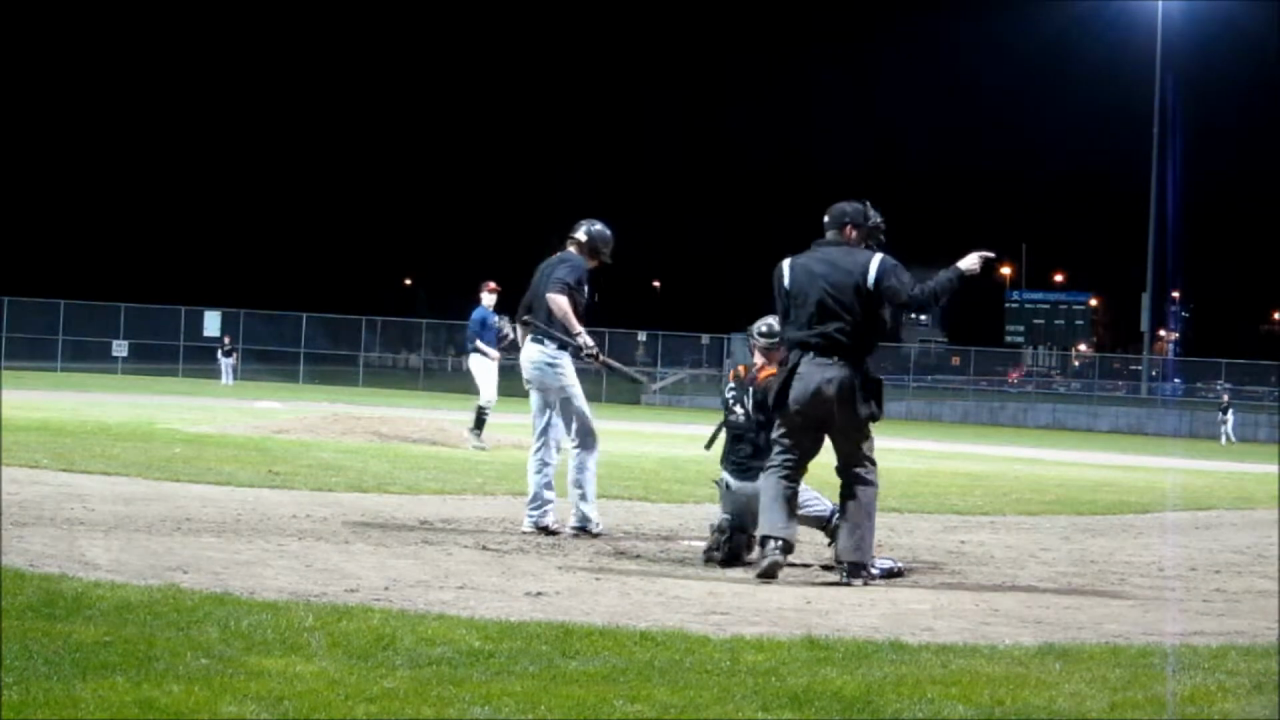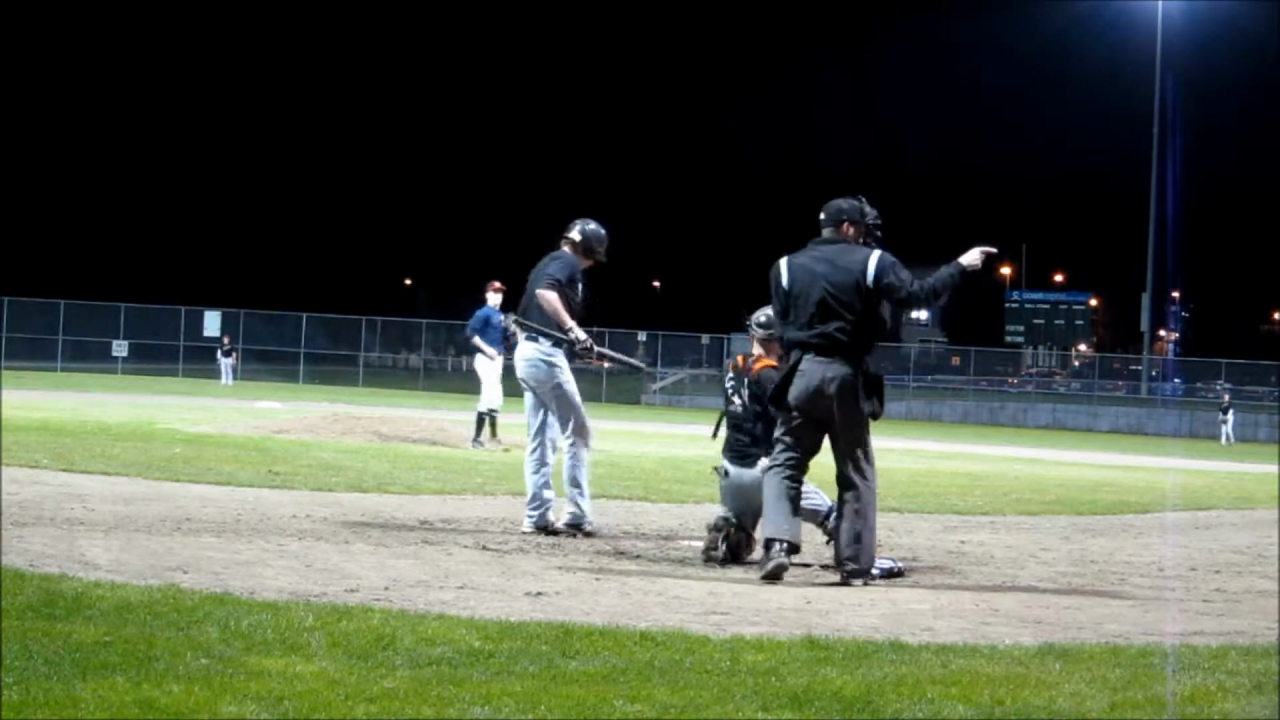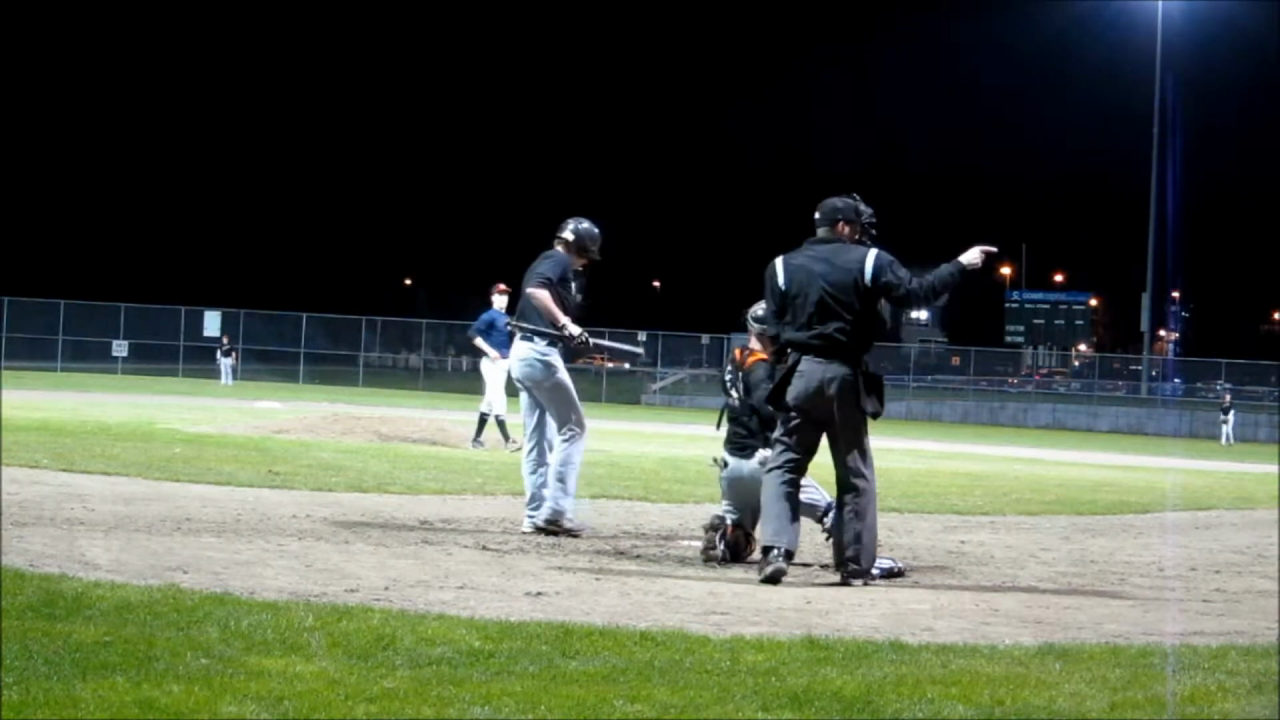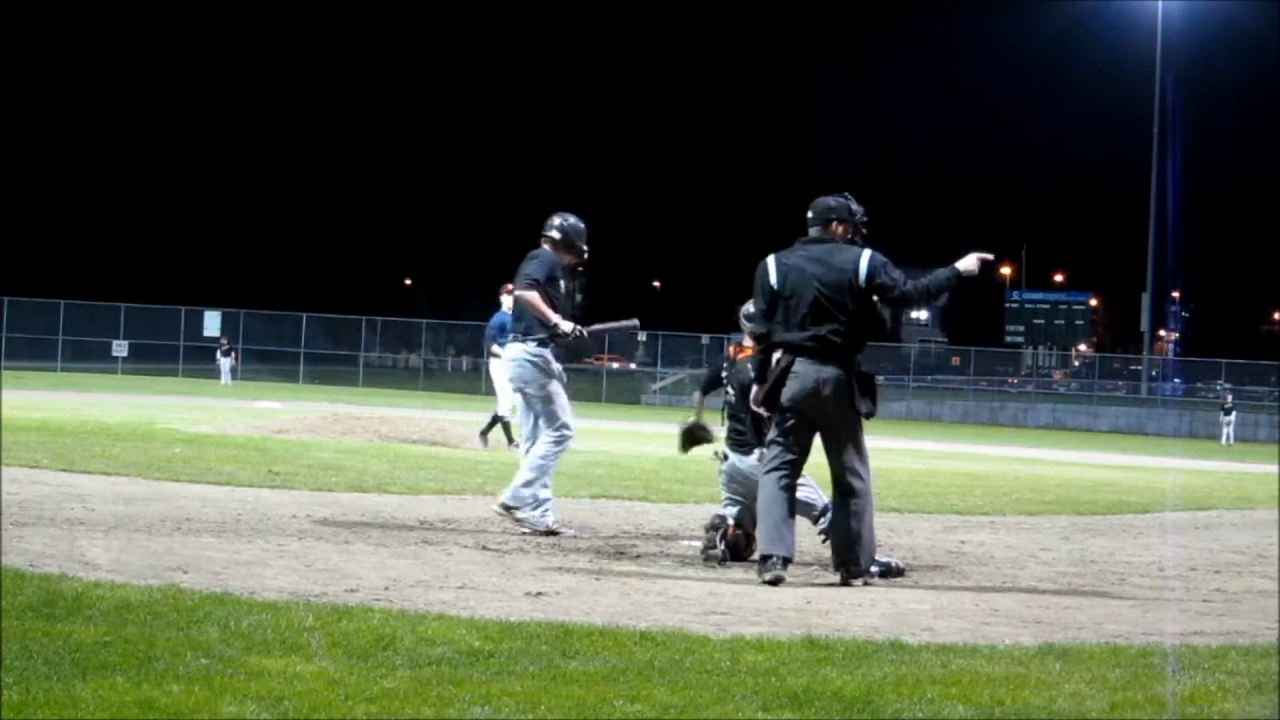
dt=0.1s
person 1, frame 1
left shoulder: (790, 267)
right shoulder: (874, 265)
left elbow: (788, 328)
right elbow: (915, 300)
right wrist: (958, 271)
left hip: (802, 375)
right hip: (847, 378)
left knee: (782, 464)
right knee: (858, 474)
left ankle: (774, 541)
right ankle: (854, 564)
person 1, frame 2
left shoulder: (786, 266)
right shoulder: (873, 261)
left elbow: (784, 328)
right elbow: (915, 295)
right wrist: (960, 266)
left hip: (802, 373)
right hip: (848, 377)
left knee: (785, 463)
right knee: (856, 474)
left ankle: (777, 543)
right ankle: (855, 563)
person 1, frame 3
left shoulder: (782, 266)
right shoulder: (870, 261)
left elbow: (775, 331)
right elbow: (915, 293)
left wrist: (777, 382)
right wrist: (961, 265)
left hip: (800, 375)
right hip: (846, 377)
left knee: (783, 468)
right knee: (856, 475)
left ankle: (775, 552)
right ankle: (857, 565)
person 1, frame 4
left shoulder: (774, 265)
right shoulder: (864, 261)
left elbow: (765, 332)
right elbow: (910, 295)
left wrist: (760, 381)
right wrist: (957, 271)
left hip: (793, 376)
right hip: (840, 378)
left knee: (779, 469)
right knee: (851, 476)
left ankle: (772, 557)
right ankle: (855, 565)
person 2, frame 1
left shoulder: (549, 264)
right shoulder: (573, 264)
left elbow: (524, 314)
right elbow: (554, 296)
right wrist: (579, 333)
left hip: (532, 354)
right hip: (551, 355)
left knee: (544, 439)
right knee: (583, 435)
left ankle: (538, 515)
right ankle: (584, 518)
person 2, frame 2
left shoulder: (545, 263)
right shoulder: (566, 261)
left elbow: (522, 315)
right elbow: (544, 292)
right wrist: (572, 328)
left hip: (527, 353)
right hip: (546, 353)
left knee: (540, 439)
right knee: (577, 432)
left ankle: (537, 516)
right ankle: (577, 515)
person 2, frame 3
left shoulder: (544, 263)
right shoulder: (557, 260)
right elbow: (534, 289)
right wrist: (565, 324)
left hip: (524, 352)
right hip: (539, 352)
left knee: (539, 438)
right knee: (571, 428)
left ankle: (540, 514)
right ankle: (555, 509)
person 2, frame 4
left shoulder: (538, 262)
right shoulder: (545, 259)
right elbow: (523, 291)
right wrist: (557, 322)
left hip: (520, 354)
right hip: (532, 354)
left knee: (536, 438)
right knee: (560, 429)
left ankle: (538, 515)
right ankle: (516, 498)
person 3, frame 1
left shoulder: (733, 379)
right shoulder: (773, 384)
left hip: (731, 481)
left knee: (735, 543)
right knee: (831, 516)
left ankle: (726, 535)
person 3, frame 2
left shoulder: (733, 368)
right shoulder: (770, 375)
left hip: (731, 471)
right hip: (763, 469)
left knee: (735, 542)
right knee: (828, 513)
left ankle: (724, 534)
person 3, frame 3
left shoulder: (735, 360)
right shoulder: (763, 368)
left hip: (731, 463)
right hip: (762, 461)
left knee: (736, 545)
right knee: (827, 510)
left ankle: (721, 532)
person 3, frame 4
left shoulder: (730, 357)
right shoulder: (751, 365)
left elbow: (703, 390)
left wrist: (697, 420)
left hip: (733, 460)
right hip: (760, 458)
left knee: (736, 546)
right knee: (824, 512)
left ankle: (721, 533)
